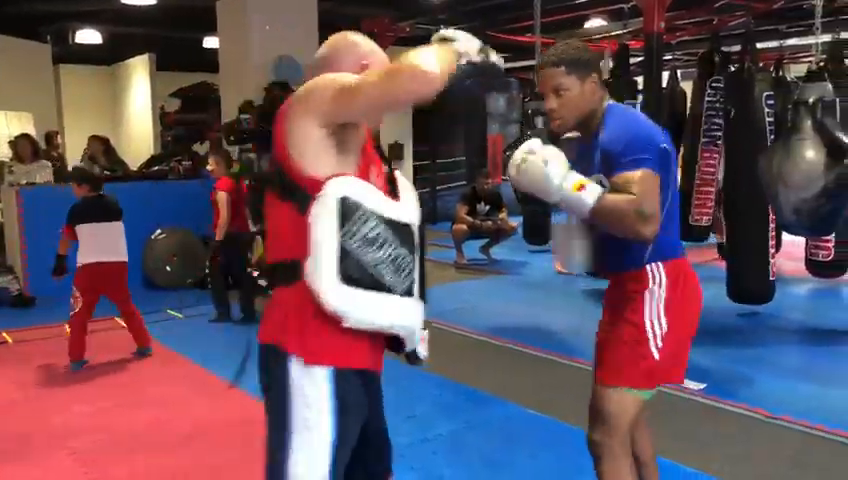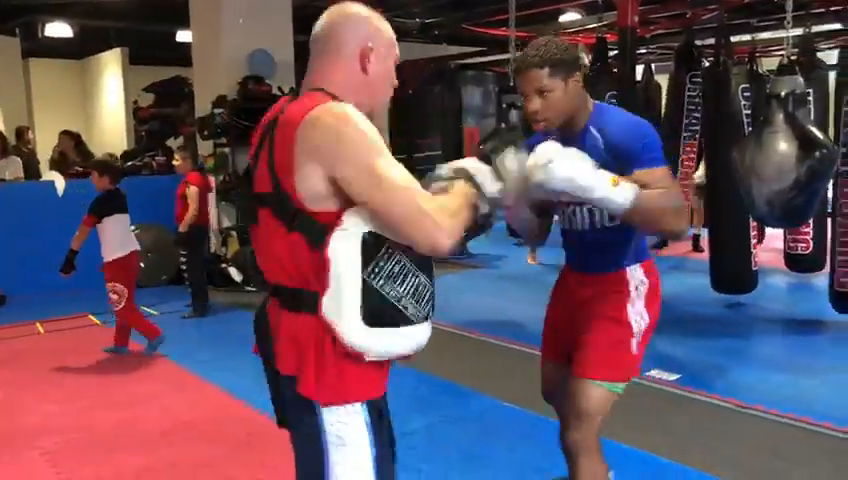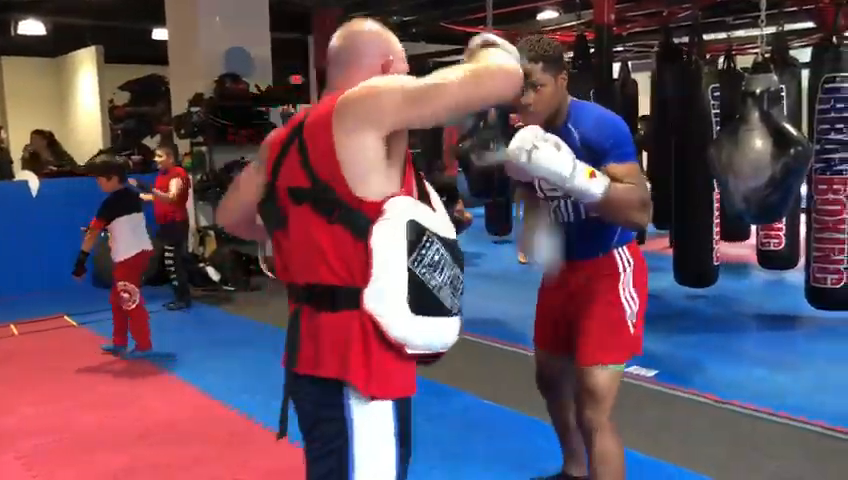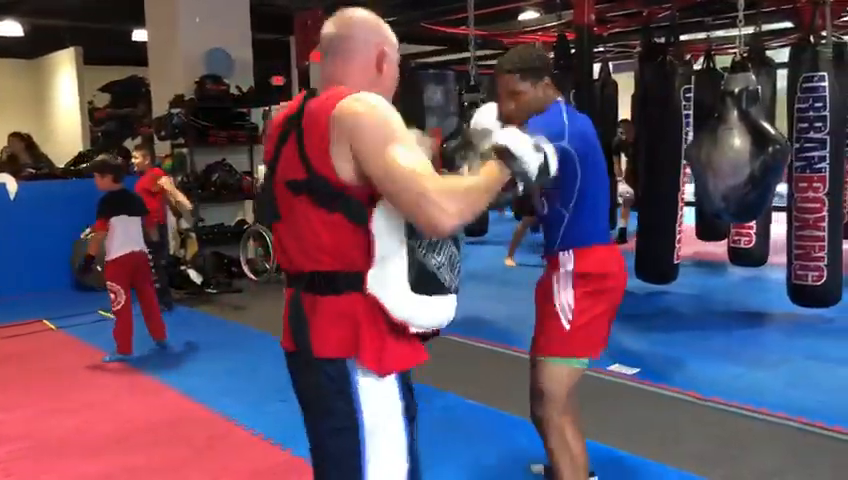
dt=0.5s
person 1, frame 1
left shoulder: (333, 139)
right shoulder: (315, 103)
right elbow: (420, 72)
right wrist: (451, 46)
left hip: (343, 344)
right hip: (313, 346)
person 1, frame 2
left shoulder: (284, 120)
right shoulder: (331, 124)
right elbow: (436, 233)
left wrist: (435, 186)
right wrist: (470, 184)
left hip: (304, 340)
right hip: (327, 359)
person 1, frame 3
left shoulder: (286, 137)
right shoulder: (367, 106)
left elbow: (231, 219)
right elbow: (505, 78)
right wrist: (488, 50)
left hip: (317, 346)
right hip: (355, 359)
person 1, frame 4
left shoulder: (288, 120)
right shoulder: (361, 112)
right elbow: (441, 213)
right wrist: (504, 160)
left hip: (313, 334)
right hip: (353, 341)
person 2, frame 1
left shoulder: (631, 133)
right shoulder: (581, 143)
left elbow: (645, 222)
left wrist: (563, 185)
left hip: (654, 289)
right hip: (625, 288)
left knee: (606, 436)
right knee: (618, 419)
person 2, frame 2
left shoulder: (626, 133)
right shoulder: (541, 146)
left elbow: (676, 220)
right elbow: (529, 230)
left wrist: (593, 182)
right wrist: (517, 208)
left hip: (621, 288)
right hip: (574, 281)
left knee: (578, 433)
right knee: (556, 393)
person 2, frame 3
left shoulder: (601, 128)
right shoulder: (527, 141)
left elbow: (638, 211)
left wrist: (570, 173)
left hip: (608, 273)
right hip: (562, 272)
left knee: (592, 409)
right knee: (551, 377)
person 2, frame 4
left shoulder: (542, 128)
right shoulder: (569, 122)
left hip: (578, 272)
right hip: (589, 265)
left knee: (548, 407)
right knee: (550, 382)
person 3, frame 1
left shoulder: (77, 210)
right shoulder: (114, 205)
left elbow: (66, 239)
left wrist: (59, 261)
left hip: (89, 267)
right hip: (117, 263)
left knee: (80, 314)
right knee: (127, 307)
left ankle: (76, 358)
right ankle: (144, 345)
person 3, frame 2
left shoulder: (100, 202)
right shoulder: (120, 196)
left elbow: (82, 232)
left wrist: (70, 258)
left hip: (117, 259)
right hip: (131, 253)
left knee: (121, 305)
right knee: (125, 302)
left ankle: (154, 335)
right ankle: (120, 343)
person 3, frame 3
left shoulder: (110, 203)
right shoulder: (133, 195)
left elbow: (92, 235)
left wrist: (80, 262)
left hip: (127, 257)
right hip: (143, 251)
left knee: (132, 303)
right knee: (119, 300)
left ankle: (143, 346)
right ankle: (119, 343)
person 3, frame 4
left shoulder: (107, 201)
right shoulder: (136, 199)
left elbow: (99, 235)
left wrist: (88, 261)
left hip: (118, 259)
right hip: (140, 255)
left knee: (121, 306)
right knee: (148, 299)
left ankle: (124, 350)
right ankle: (160, 337)
person 4, frame 1
left shoulder: (221, 185)
right shoulder: (238, 183)
left elbow: (224, 215)
left wrist: (218, 240)
left hip: (227, 236)
right hip: (243, 234)
left knee: (217, 274)
right knee: (241, 274)
left ankle: (223, 312)
right ankle: (249, 312)
person 4, frame 2
left shoulder: (191, 180)
right shoulder: (198, 176)
left elbow: (193, 209)
left wrist: (182, 230)
left hip: (192, 228)
right hip: (200, 227)
left knee: (191, 267)
right knee: (197, 265)
left ankle: (199, 307)
right ankle: (201, 300)
person 4, frame 3
left shoulder: (178, 175)
right shoulder: (164, 174)
left elbow: (172, 198)
right elbow: (157, 198)
left wrist: (151, 190)
right wrist: (139, 191)
left hip: (176, 224)
right hip: (167, 224)
left knee: (173, 262)
right knee: (172, 262)
left ankle: (183, 299)
right ankle: (181, 297)
person 4, frame 4
left shoulder: (157, 175)
right shoulder: (143, 177)
left elbow: (176, 194)
left wrist: (189, 208)
left hip: (155, 227)
right hip: (147, 227)
left knee: (156, 265)
right knee: (153, 264)
left ankle: (165, 302)
right ankle: (164, 300)
